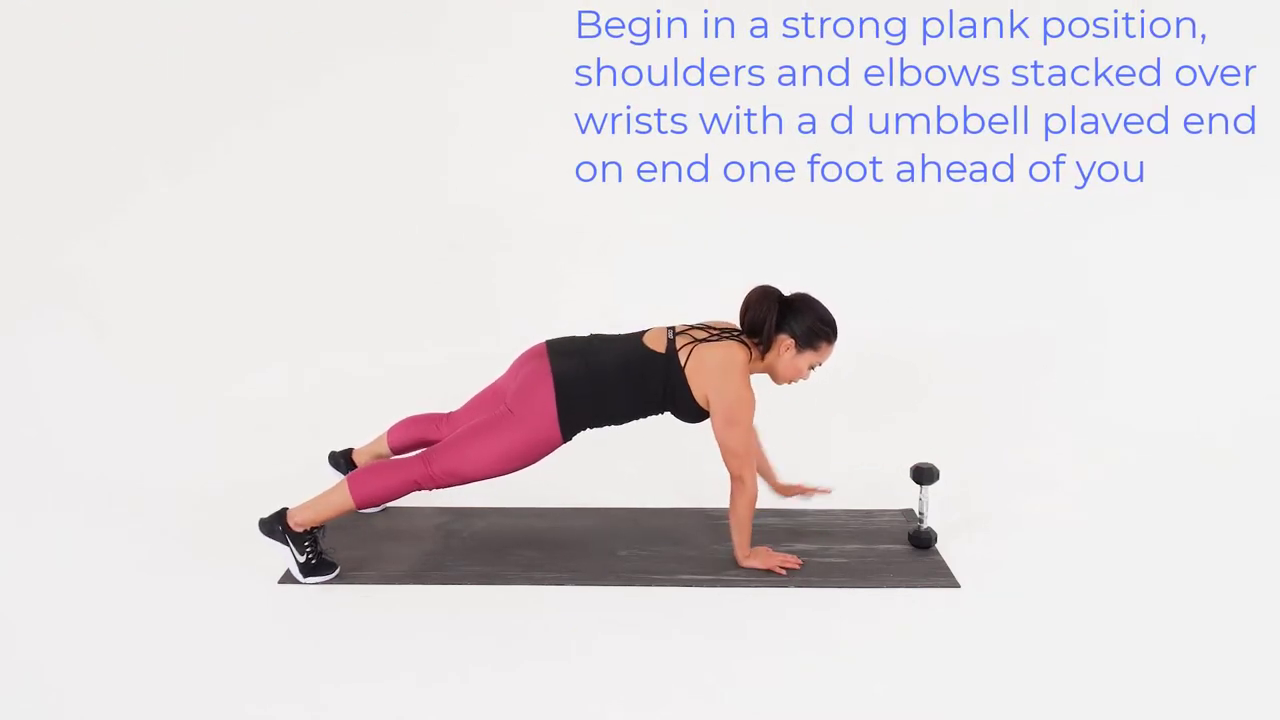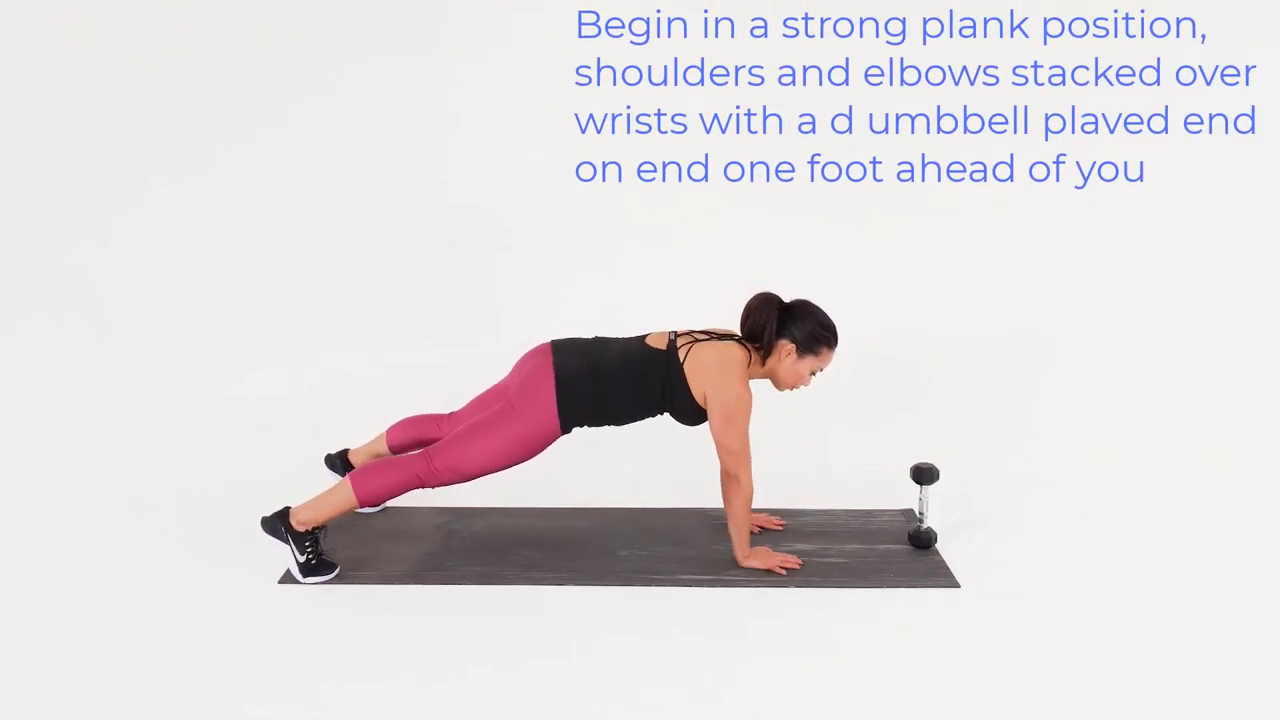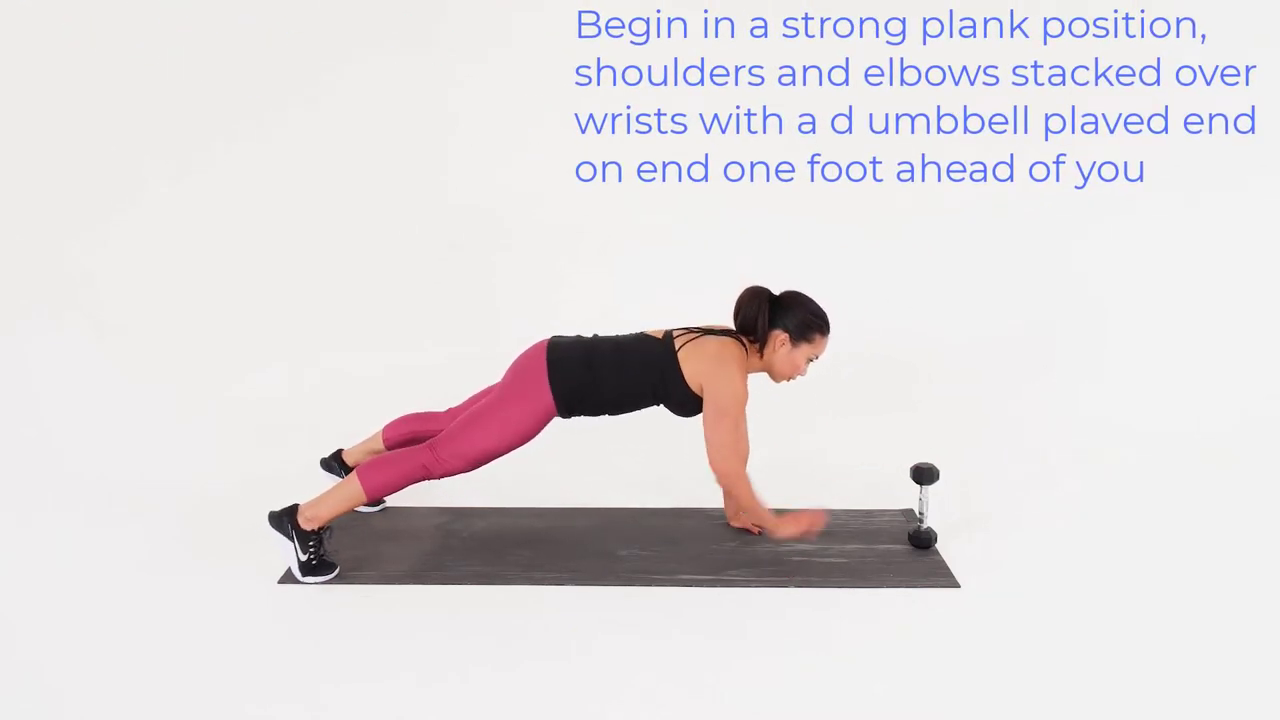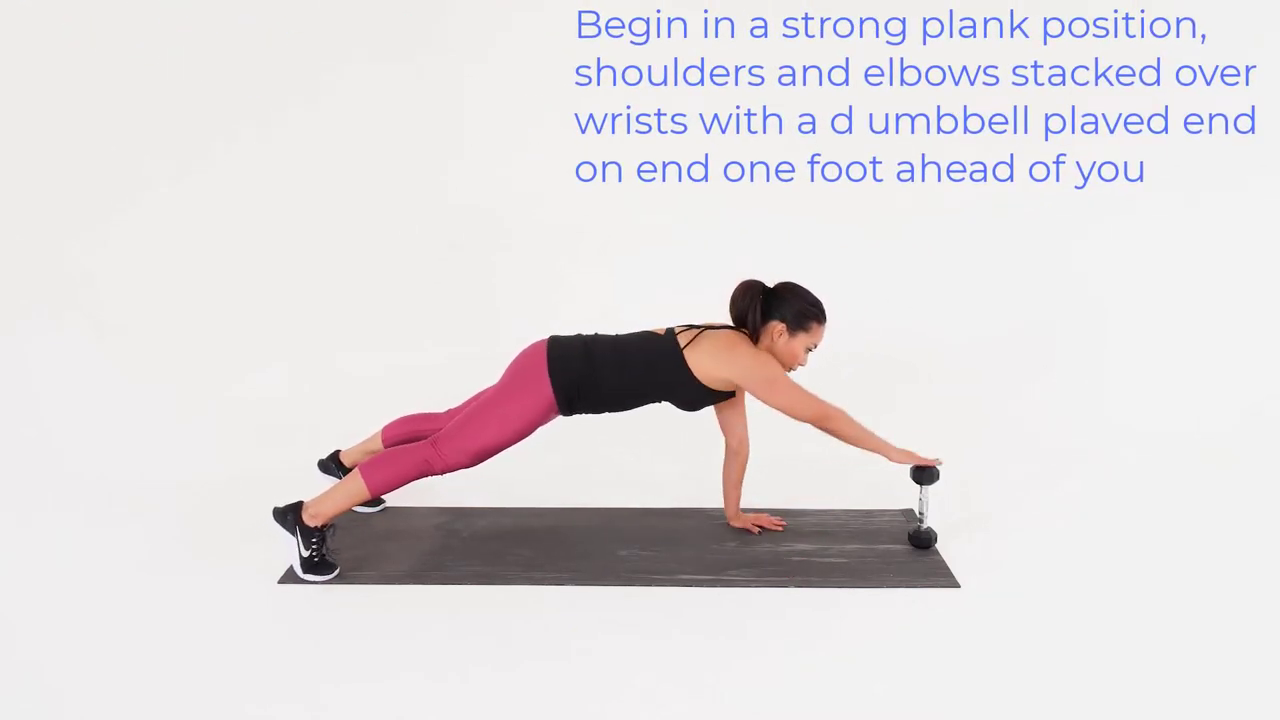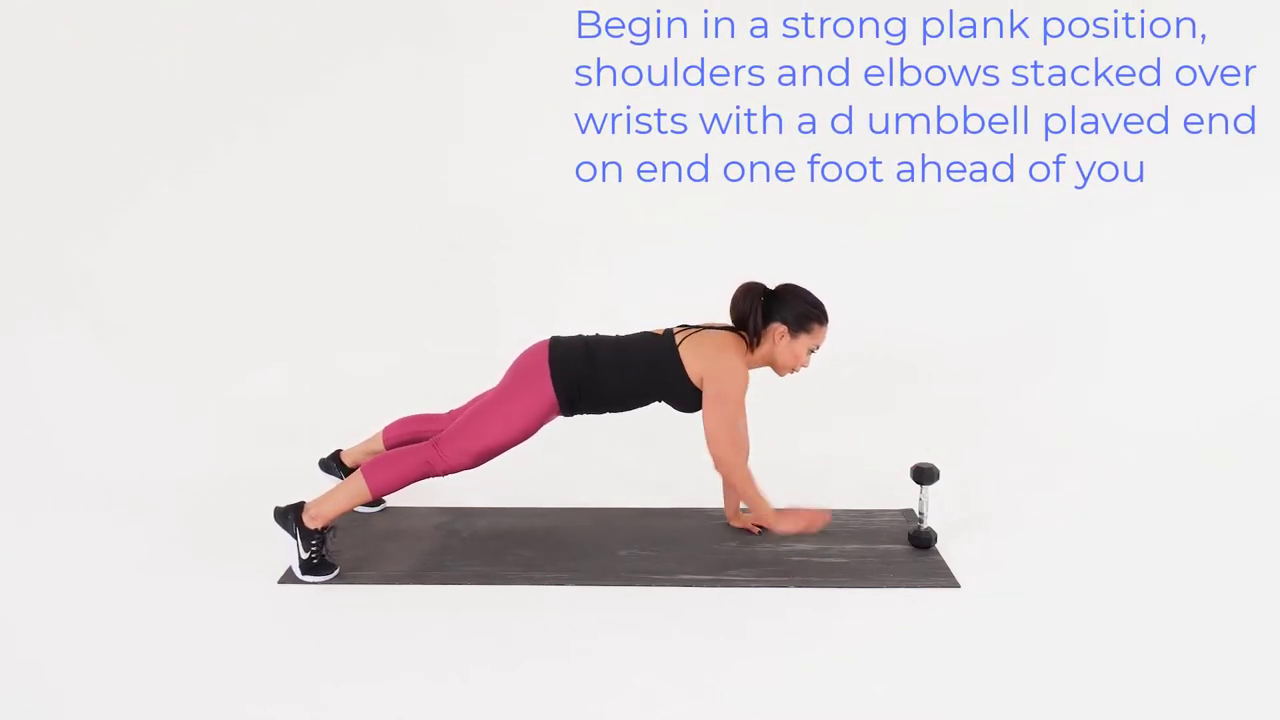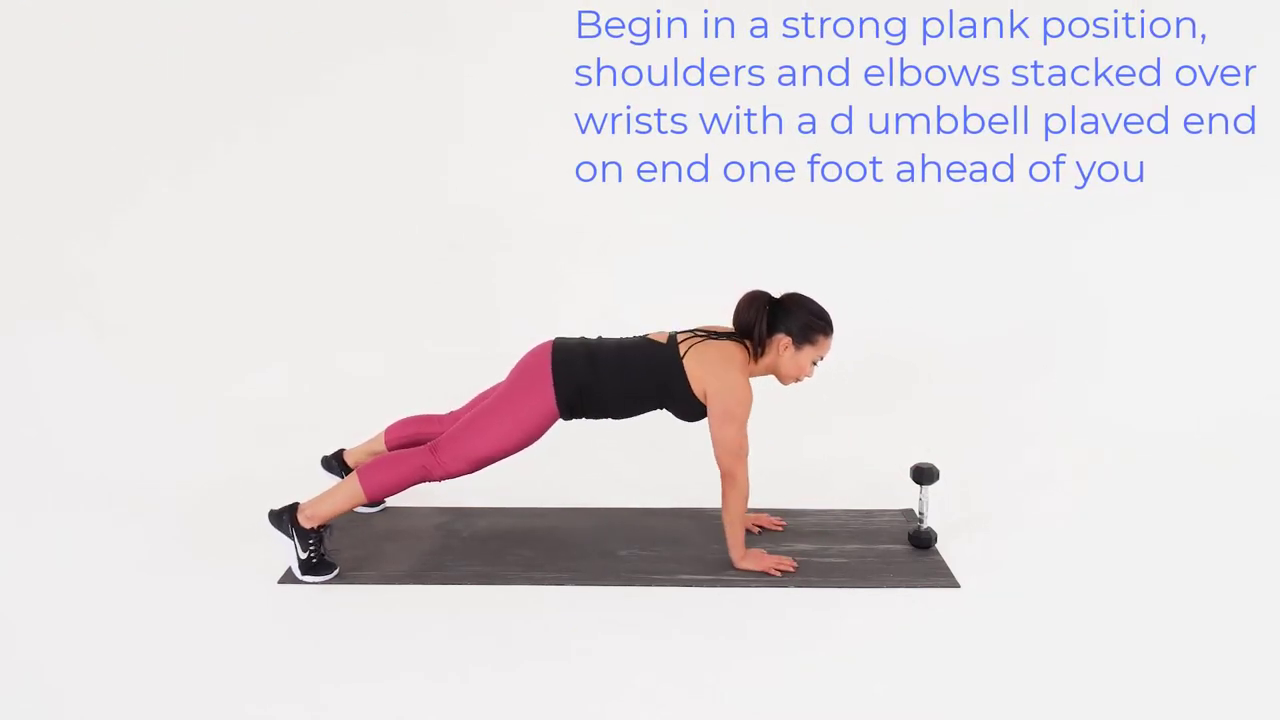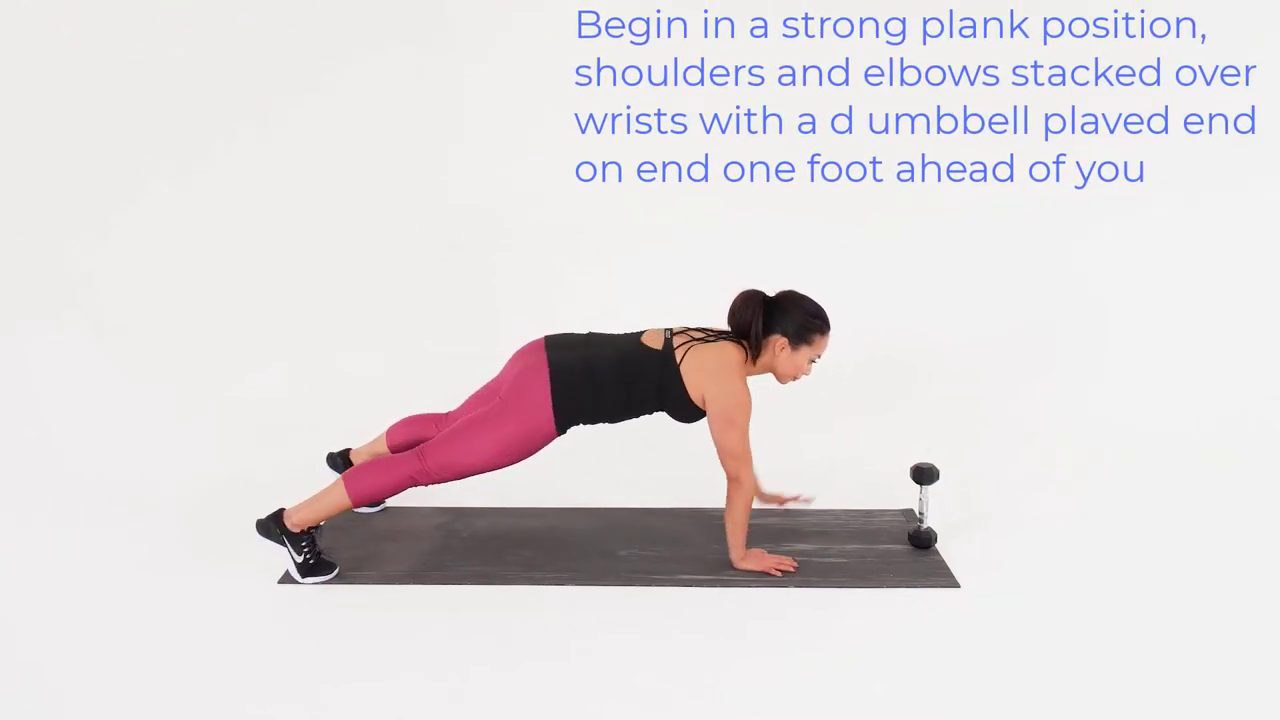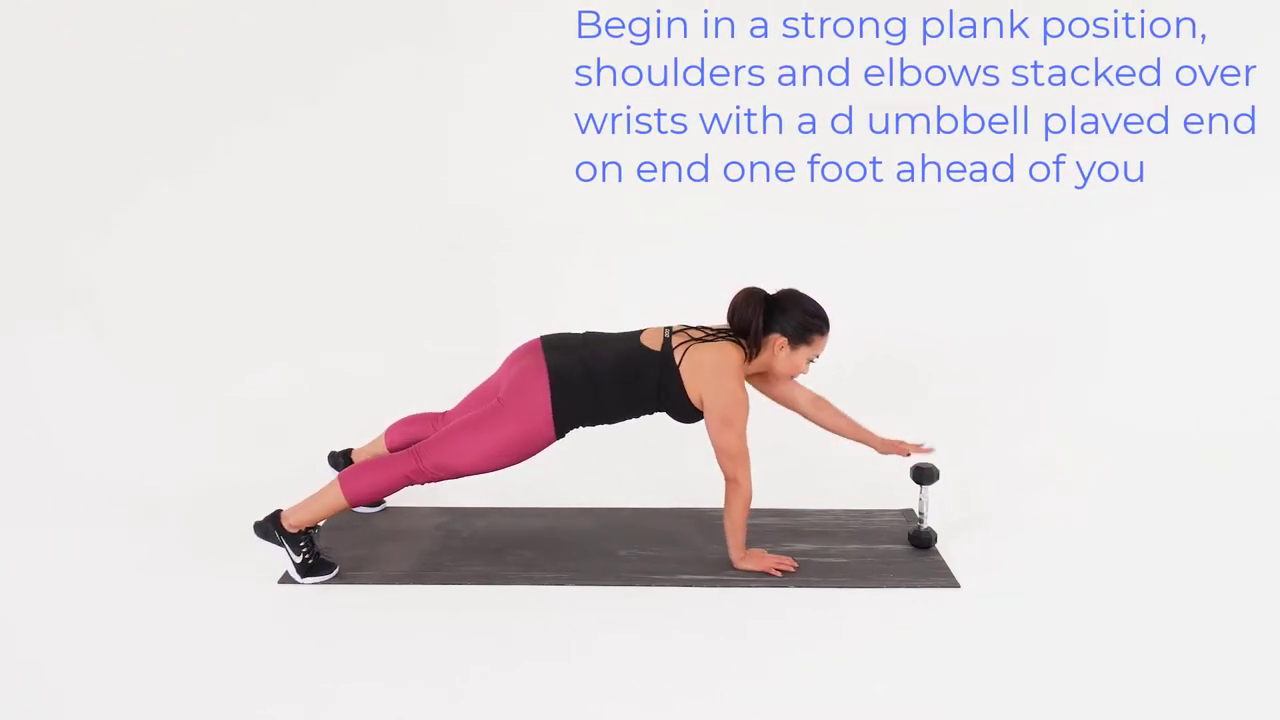
dt=0.3s
person 1, frame 1
left shoulder: (727, 341)
right shoulder: (733, 378)
left elbow: (741, 432)
right elbow: (741, 476)
left wrist: (780, 484)
right wrist: (745, 551)
left hip: (546, 366)
right hip: (552, 405)
left knee: (452, 427)
right knee: (436, 467)
left ankle: (355, 458)
right ankle: (294, 522)
person 1, frame 2
left shoulder: (730, 348)
right shoulder: (732, 379)
left elbow: (729, 456)
right elbow: (737, 473)
left wrist: (742, 514)
right wrist: (745, 551)
left hip: (552, 365)
right hip: (553, 400)
left knee: (450, 427)
right knee: (437, 464)
left ankle: (353, 459)
right ankle: (298, 521)
person 1, frame 3
left shoulder: (726, 348)
right shoulder: (725, 369)
left elbow: (728, 449)
right elbow: (730, 469)
left wrist: (732, 513)
right wrist: (774, 525)
left hip: (553, 370)
right hip: (547, 383)
left knee: (448, 428)
right knee: (439, 455)
left ankle: (346, 462)
right ankle: (305, 523)
person 1, frame 4
left shoulder: (733, 352)
right shoulder: (740, 357)
left elbow: (736, 440)
right elbow: (819, 414)
left wrist: (733, 511)
right wrist: (891, 451)
left hip: (559, 372)
right hip: (552, 376)
left knee: (445, 426)
right knee: (440, 452)
left ankle: (345, 460)
right ankle: (309, 516)
person 1, frame 5
left shoulder: (730, 345)
right shoulder: (729, 362)
left elbow: (735, 441)
right elbow: (727, 459)
left wrist: (740, 509)
right wrist: (770, 517)
left hip: (557, 369)
right hip: (551, 376)
left knee: (449, 426)
right knee: (445, 453)
left ankle: (346, 460)
right ankle: (309, 517)
person 1, frame 6
left shoulder: (731, 347)
right shoulder: (732, 374)
left elbow: (733, 449)
right elbow: (733, 472)
left wrist: (738, 513)
right wrist: (739, 553)
left hip: (556, 367)
right hip: (553, 384)
left knee: (450, 427)
right knee: (442, 457)
left ankle: (349, 459)
right ankle: (305, 517)
person 1, frame 7
left shoulder: (725, 348)
right shoulder: (728, 378)
left elbow: (730, 425)
right elbow: (737, 474)
left wrist: (763, 493)
right wrist: (739, 551)
left hip: (548, 363)
right hip: (548, 403)
left knee: (445, 430)
right knee: (431, 462)
left ankle: (353, 461)
right ankle: (293, 523)
person 1, frame 8
left shoulder: (735, 347)
right shoulder: (726, 379)
left elbow: (805, 402)
right elbow: (738, 479)
left wrist: (880, 443)
right wrist: (739, 553)
left hip: (544, 361)
right hip: (548, 403)
left knee: (445, 426)
right knee: (428, 461)
left ankle: (356, 458)
right ankle: (290, 523)
